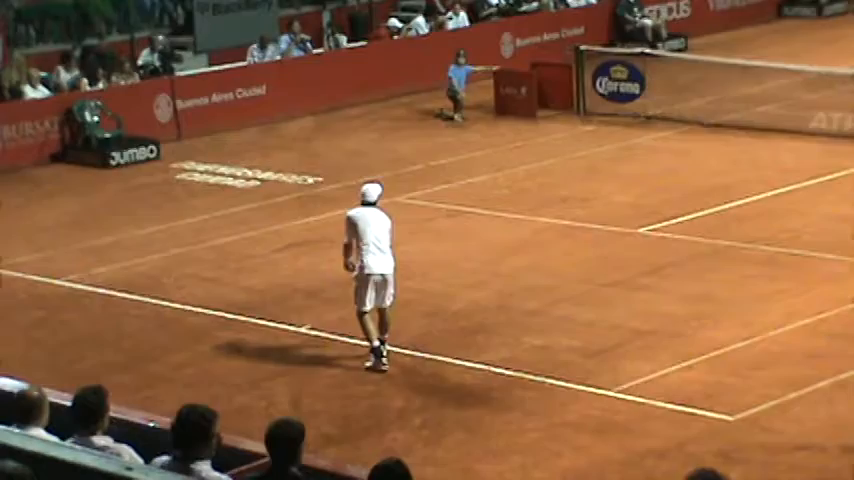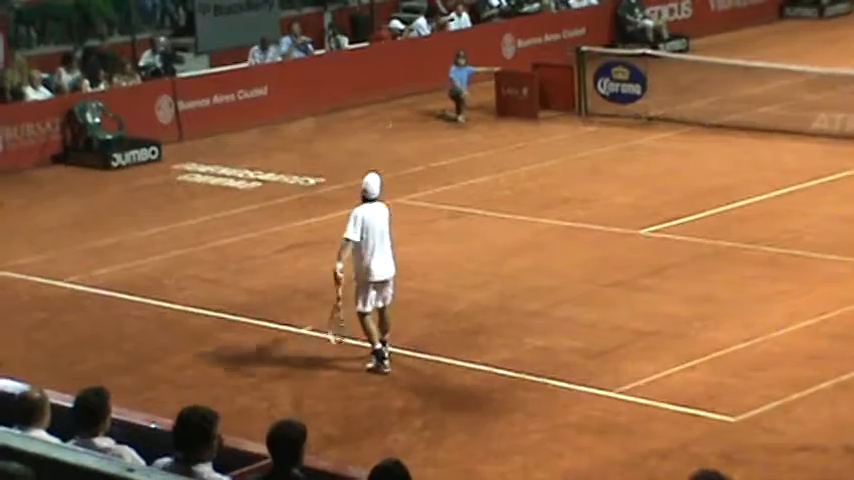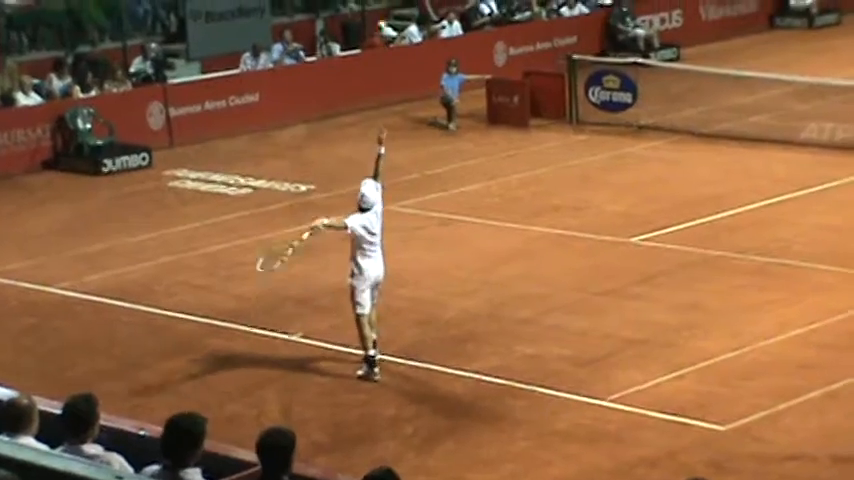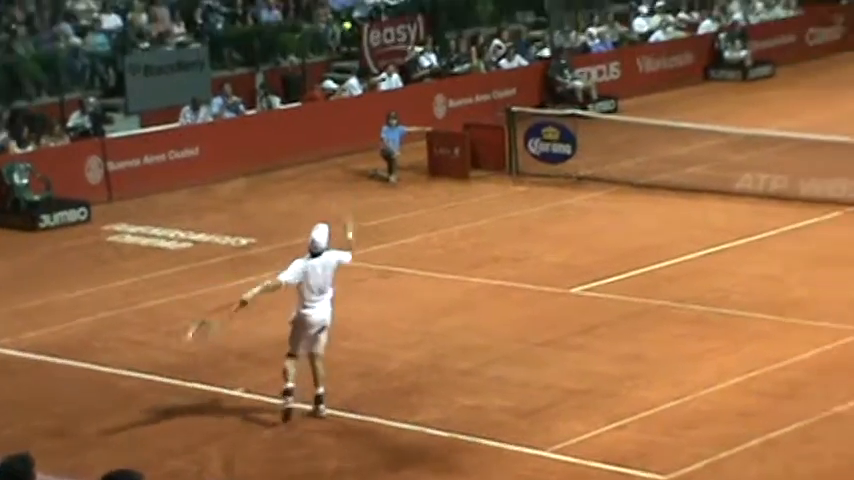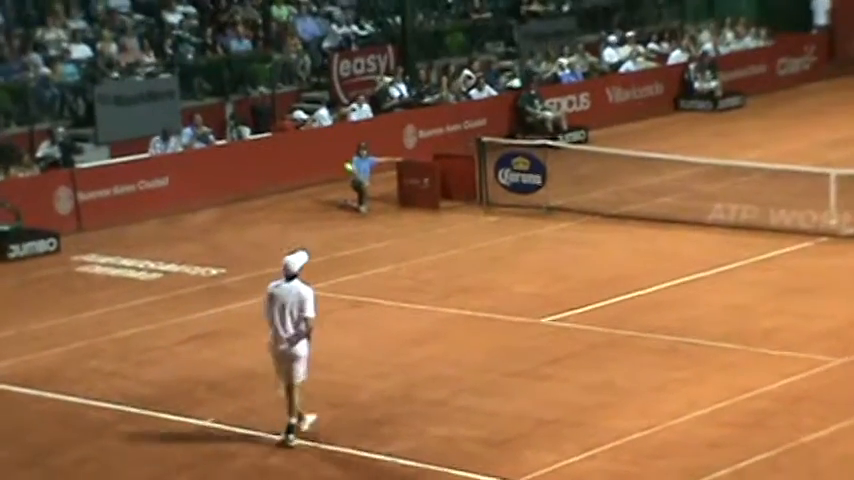
dt=0.4s
person 1, frame 1
left shoulder: (352, 215)
right shoulder: (384, 217)
left elbow: (349, 243)
left wrist: (347, 260)
left hip: (368, 269)
right hip: (387, 267)
left knee: (363, 313)
right knee: (383, 308)
left ankle: (378, 356)
right ankle: (382, 348)
person 1, frame 2
left shoulder: (358, 213)
right shoulder: (383, 209)
left elbow: (349, 241)
left wrist: (339, 265)
left hip: (369, 272)
right hip: (388, 269)
left knee: (364, 313)
right knee: (383, 309)
left ankle: (380, 359)
right ankle: (384, 349)
person 1, frame 3
left shoulder: (357, 220)
right shoulder: (377, 207)
left elbow: (342, 223)
right elbow: (376, 178)
left wrist: (322, 222)
right wrist: (380, 149)
left hip: (363, 274)
right hip: (378, 270)
left knee: (361, 318)
right knee: (369, 310)
left ankle: (371, 367)
right ankle: (373, 350)
person 1, frame 4
left shoulder: (301, 265)
right shoulder: (332, 257)
left elbow: (278, 282)
right elbow: (350, 256)
left wrist: (251, 294)
right wrist: (349, 235)
left hip: (305, 316)
right hip: (324, 315)
left knee: (291, 357)
right knee: (316, 358)
left ankle: (288, 397)
right ankle: (319, 404)
person 1, frame 5
left shoulder: (273, 288)
right shoulder: (305, 291)
left elbow: (271, 317)
right elbow: (308, 322)
right wrist: (309, 342)
left hip: (277, 344)
right hip: (296, 344)
left knee: (289, 383)
right knee: (294, 386)
left ankle: (300, 419)
right ankle: (290, 434)
